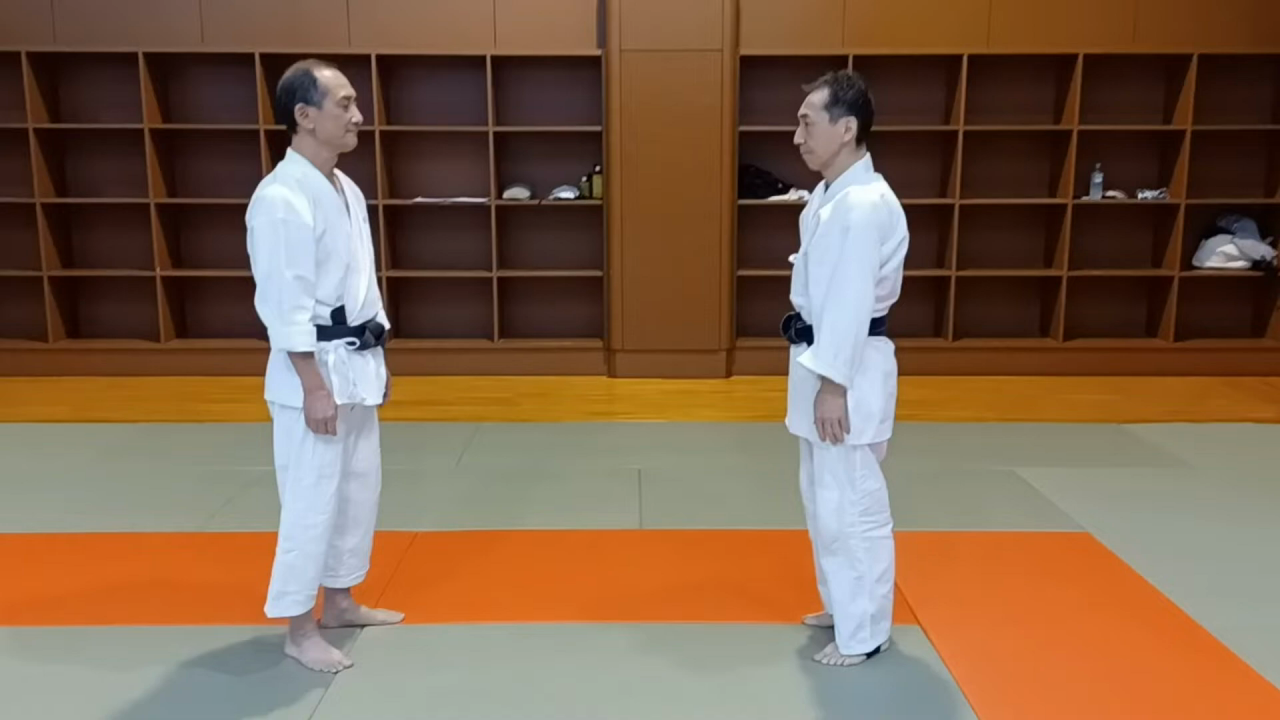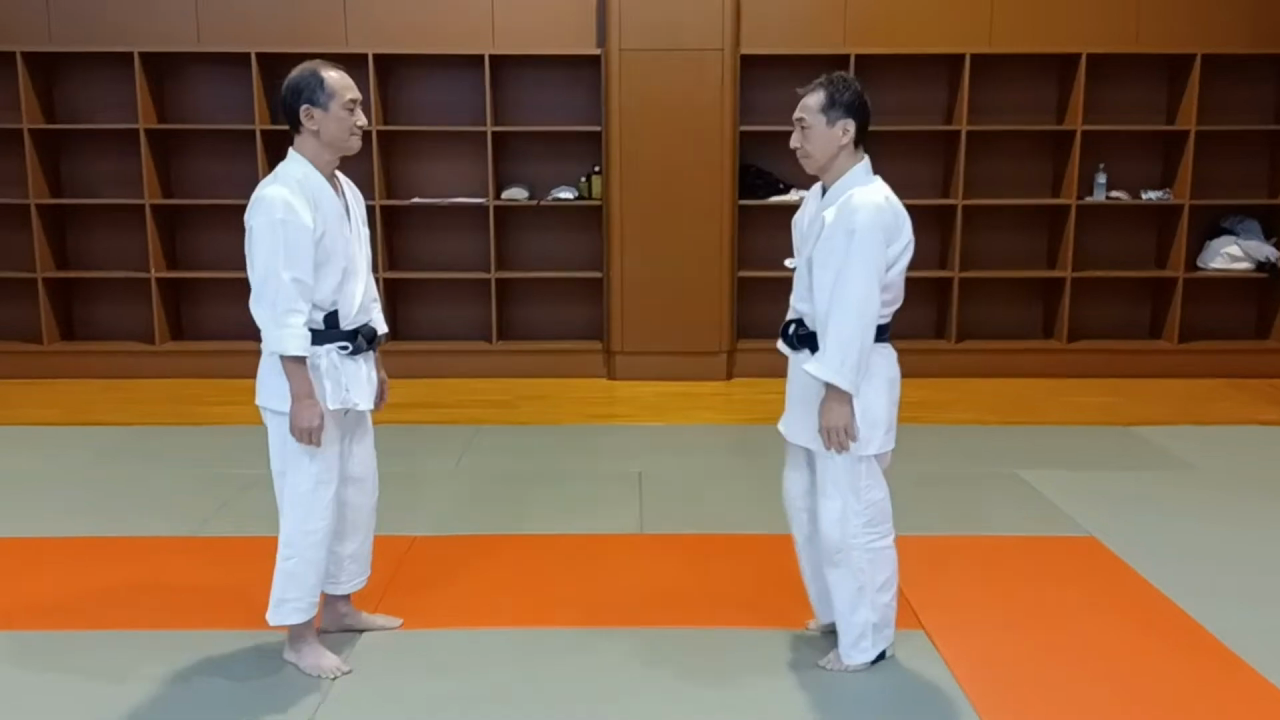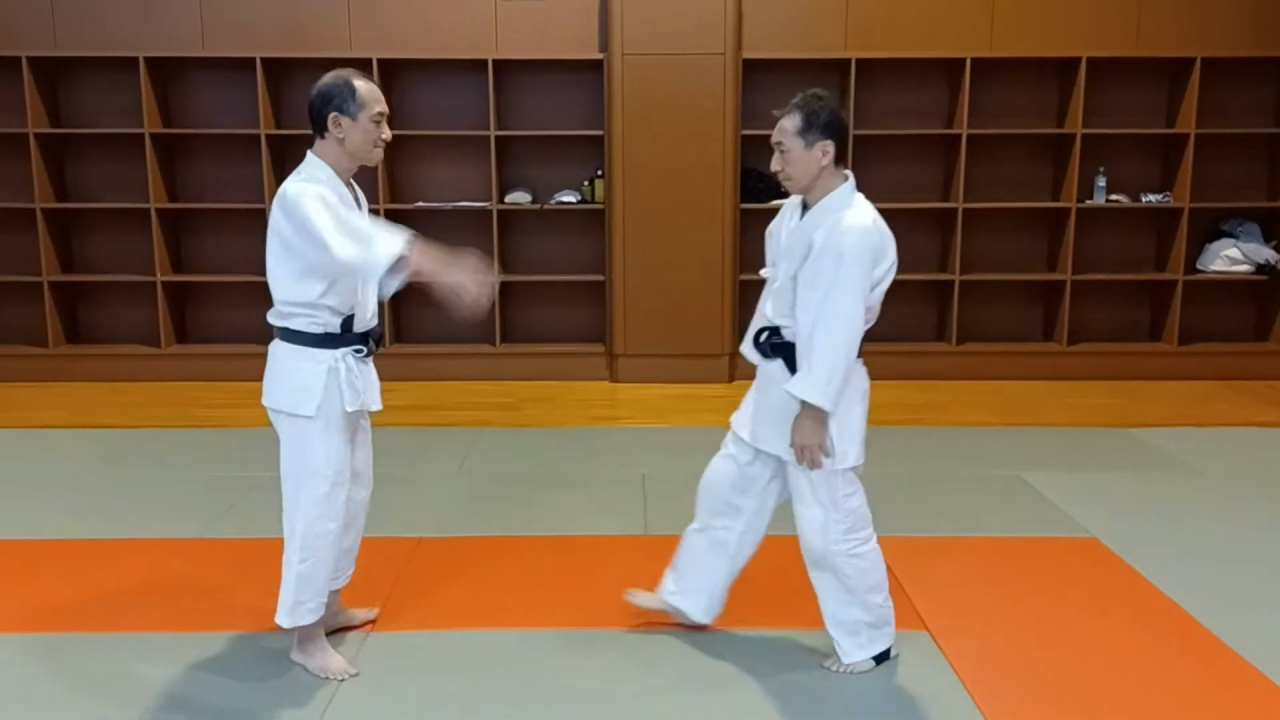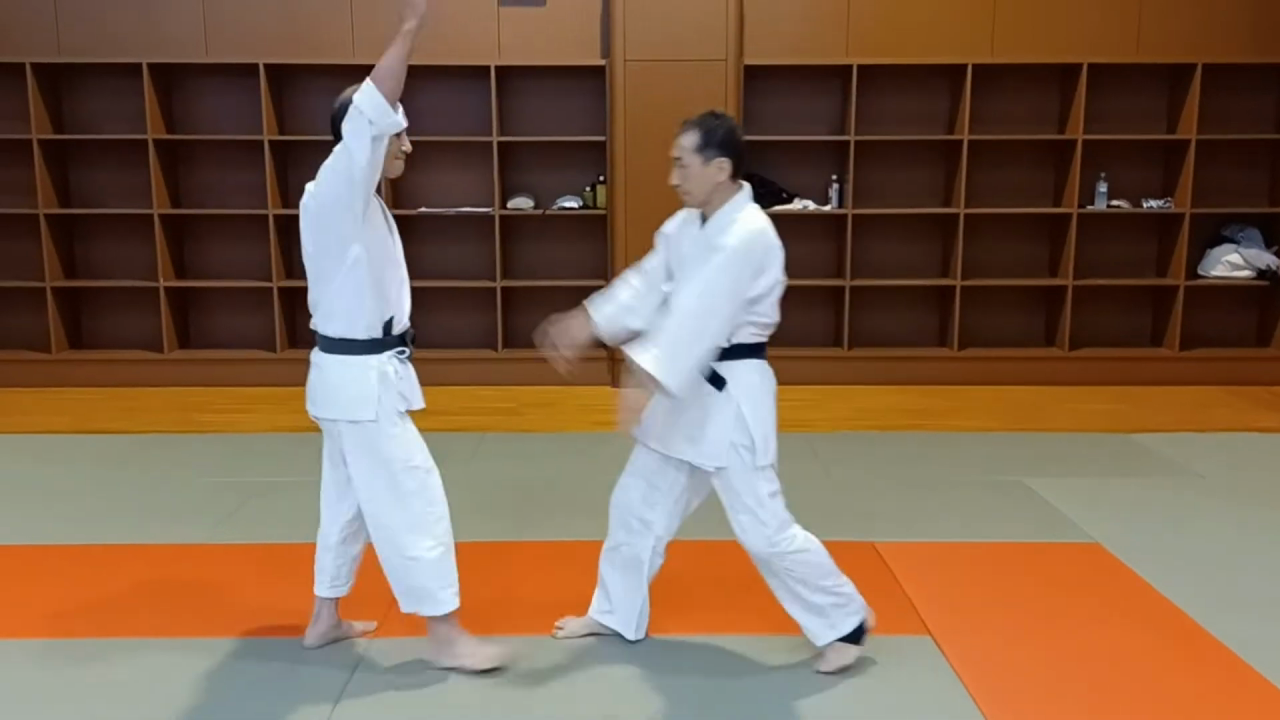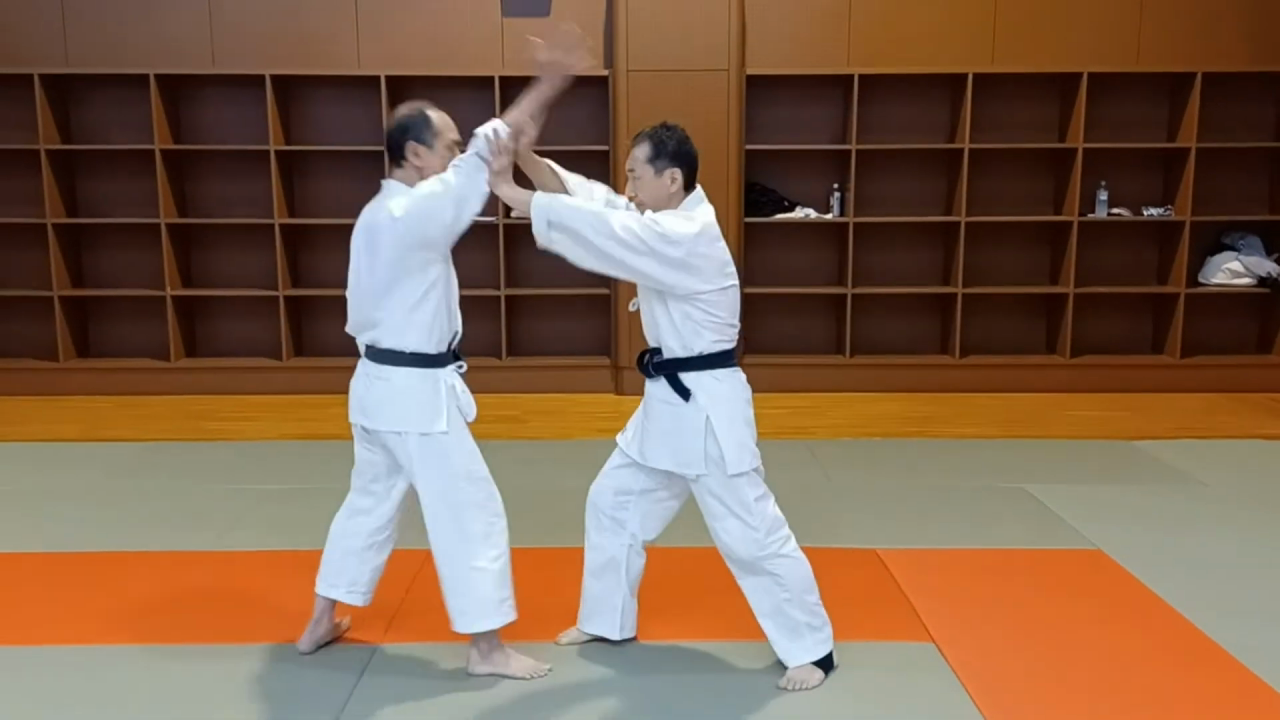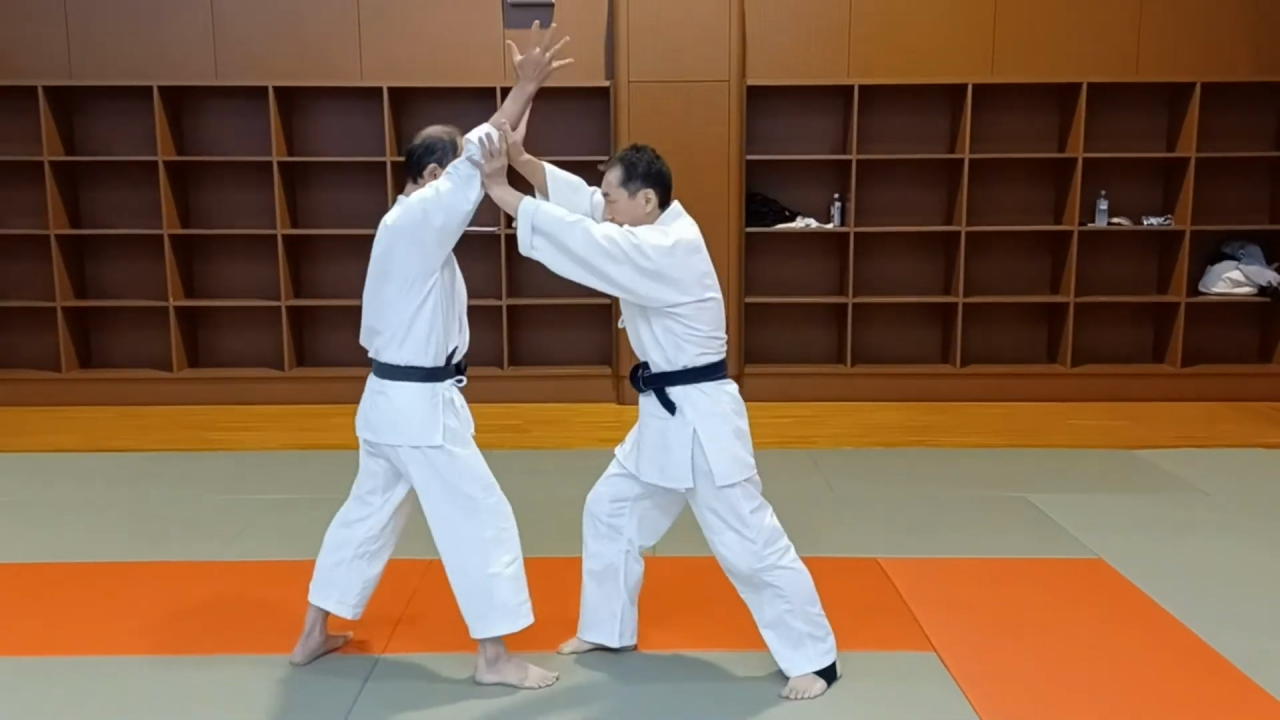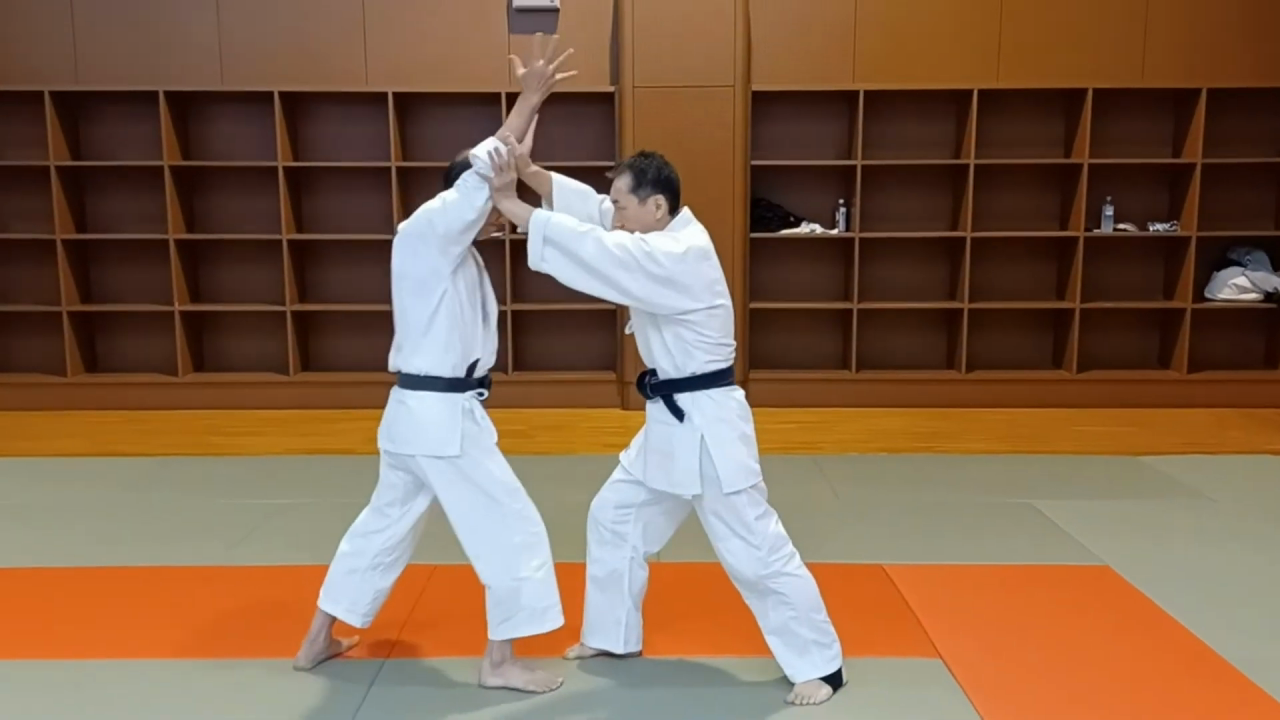
dt=0.4s
person 1, frame 1
left shoulder: (345, 189)
right shoulder: (281, 198)
right elbow: (284, 304)
left wrist: (375, 358)
right wrist: (315, 387)
left hip: (355, 363)
right hip: (314, 370)
left knee: (358, 486)
right knee: (312, 498)
left ankle: (339, 601)
right ankle: (299, 628)
person 1, frame 2
left shoulder: (346, 191)
right shoulder: (281, 199)
right elbow: (278, 306)
left wrist: (373, 361)
right wrist: (303, 396)
left hip: (347, 366)
right hip: (306, 373)
left knee: (356, 490)
right knee: (310, 504)
left ankle: (338, 606)
right ankle: (299, 634)
person 1, frame 3
left shoulder: (342, 191)
right shoulder: (303, 196)
left elbow: (372, 242)
right elbow: (362, 251)
left wrist: (443, 266)
right wrist: (441, 271)
left hip: (340, 366)
right hip: (311, 373)
left knee: (350, 489)
right knee: (318, 503)
left ankle: (326, 604)
right ankle: (305, 635)
person 1, frame 4
left shoulder: (353, 200)
right shoulder: (332, 194)
right elbow: (366, 117)
left hip: (353, 371)
right hip: (359, 377)
left knee: (350, 500)
right knee: (410, 499)
left ankle: (326, 620)
right ankle: (445, 635)
person 1, frame 5
left shoulder: (376, 215)
right shoulder: (420, 210)
right elbow: (482, 160)
right wrist: (545, 85)
left hip: (376, 382)
right hip: (419, 392)
left knee: (369, 502)
right knee: (470, 512)
left ankle: (320, 623)
right ankle: (486, 645)
person 1, frame 6
left shoulder: (407, 227)
right shoulder: (416, 222)
right elbow: (474, 163)
right wrist: (526, 87)
left hip: (391, 398)
right hip: (421, 406)
left knee: (368, 513)
right knee: (480, 520)
left ankle: (314, 634)
right ankle: (494, 656)
person 1, frame 7
left shoulder: (451, 250)
right shoulder: (425, 231)
right elbow: (483, 174)
right wrist: (530, 100)
left hip: (416, 411)
right hip: (441, 417)
left knee: (384, 524)
right knee: (511, 529)
left ankle: (318, 639)
right ankle: (499, 660)
person 2, frame 1
left shoulder: (864, 205)
right shoulder: (832, 194)
left elbow: (850, 304)
left wrist: (832, 387)
left hip: (849, 369)
right hip: (825, 360)
left knee: (851, 506)
right knee: (824, 499)
left ankle: (863, 633)
right ankle: (846, 606)
person 2, frame 2
left shoulder: (869, 208)
right shoulder: (820, 199)
left elbow: (854, 309)
left wrist: (837, 393)
left hip: (852, 377)
right hip: (816, 369)
left knee: (849, 518)
right knee: (808, 502)
left ankle: (865, 641)
right ankle: (841, 609)
person 2, frame 3
left shoulder: (856, 230)
right shoulder: (794, 213)
left elbow: (836, 330)
left wrist: (812, 412)
right wrist: (759, 358)
left hip: (821, 392)
right hip: (778, 382)
left knee: (832, 527)
right knee: (728, 491)
left ankle: (870, 642)
right ankle: (689, 598)
person 2, frame 4
left shoulder: (747, 235)
right shoulder: (688, 223)
left elbow: (698, 312)
right elbow: (648, 281)
left wrist: (646, 378)
right wrist: (587, 324)
left hip: (731, 395)
right hip: (688, 388)
left knee: (763, 529)
right knee: (638, 505)
left ankle: (845, 624)
right ankle: (615, 614)
person 2, frame 5
left shoulder: (687, 236)
right shoulder: (666, 220)
left elbow: (599, 232)
right elbow: (592, 200)
left wrist: (512, 193)
right wrist: (531, 163)
left hip: (708, 404)
right hip: (668, 400)
left knee: (753, 534)
right knee: (613, 503)
left ankle: (812, 648)
right ankle: (607, 619)
person 2, frame 6
left shoulder: (667, 251)
right shoulder: (658, 232)
left elbow: (584, 241)
right elbow: (581, 203)
left wrist: (504, 193)
right wrist: (522, 161)
left hip: (700, 415)
right hip: (664, 414)
left knee: (751, 544)
right knee: (610, 513)
left ankle: (815, 658)
right ankle: (607, 629)
person 2, frame 7
left shoulder: (680, 257)
right shoulder: (666, 241)
left elbow: (595, 251)
right elbow: (588, 207)
left wrist: (513, 206)
right wrist: (529, 172)
left hip: (707, 423)
right hip: (670, 421)
left knee: (757, 553)
right knee: (614, 519)
left ankle: (822, 665)
right ankle: (612, 636)
